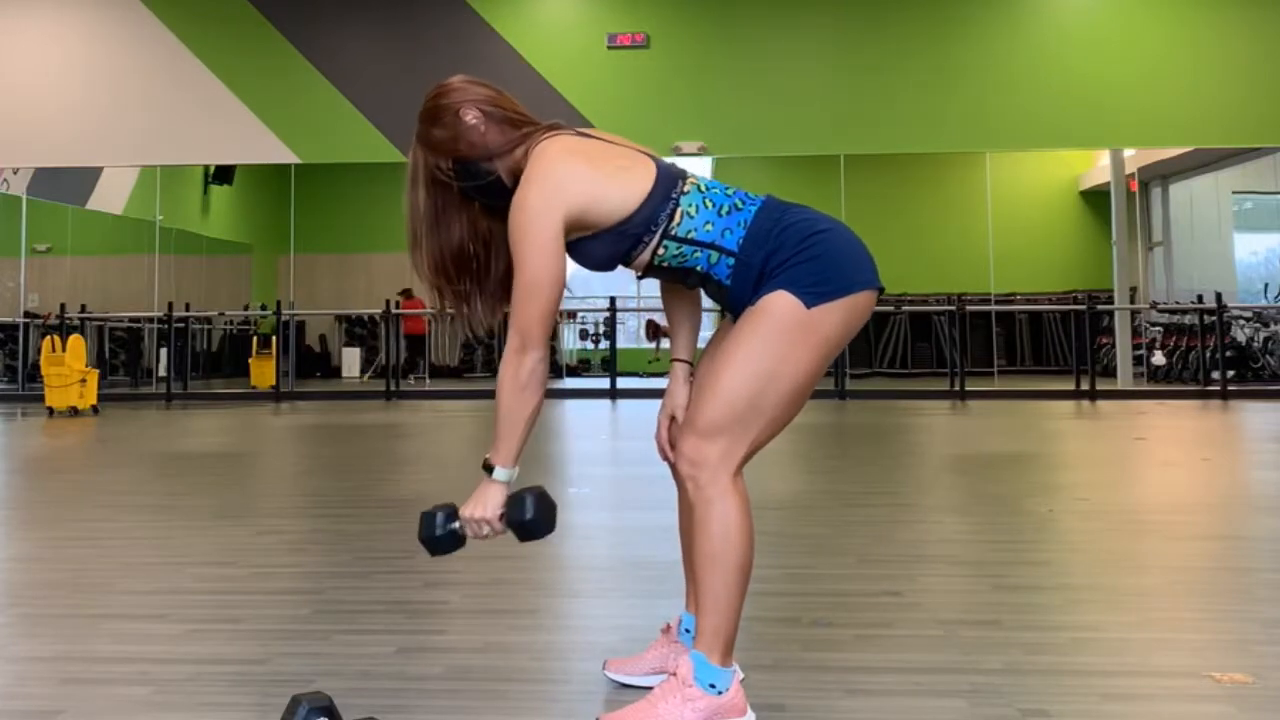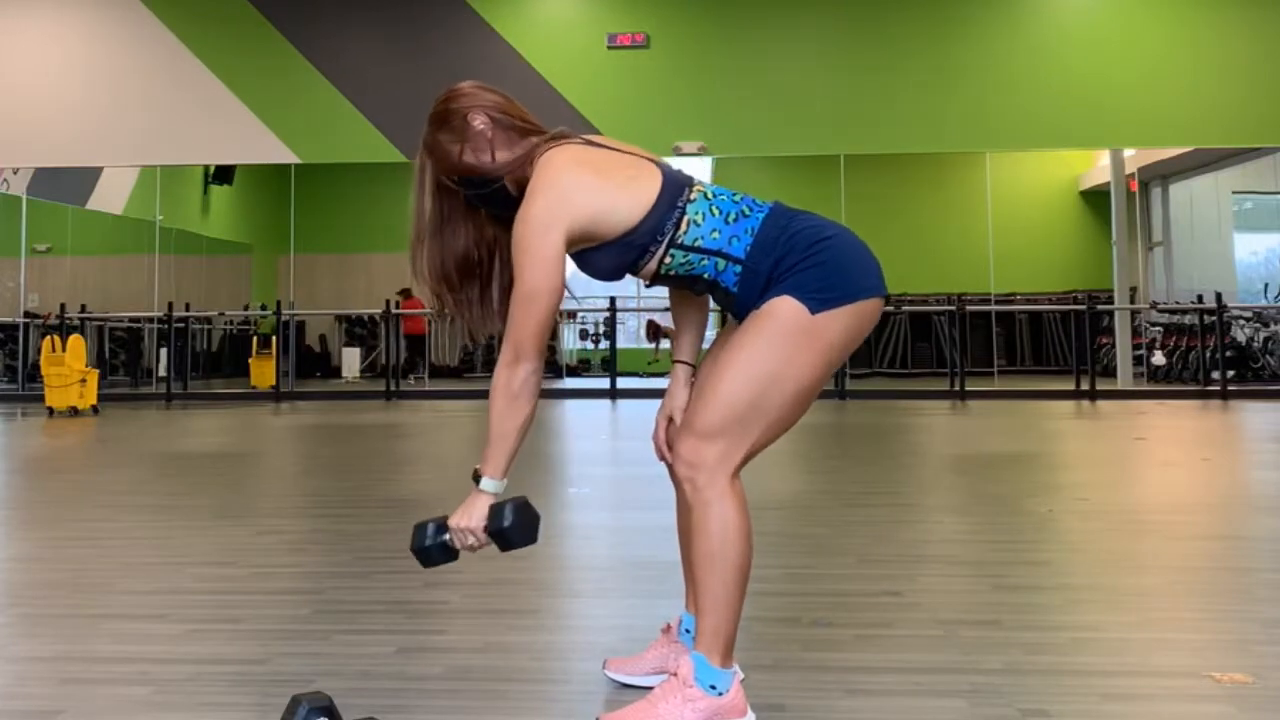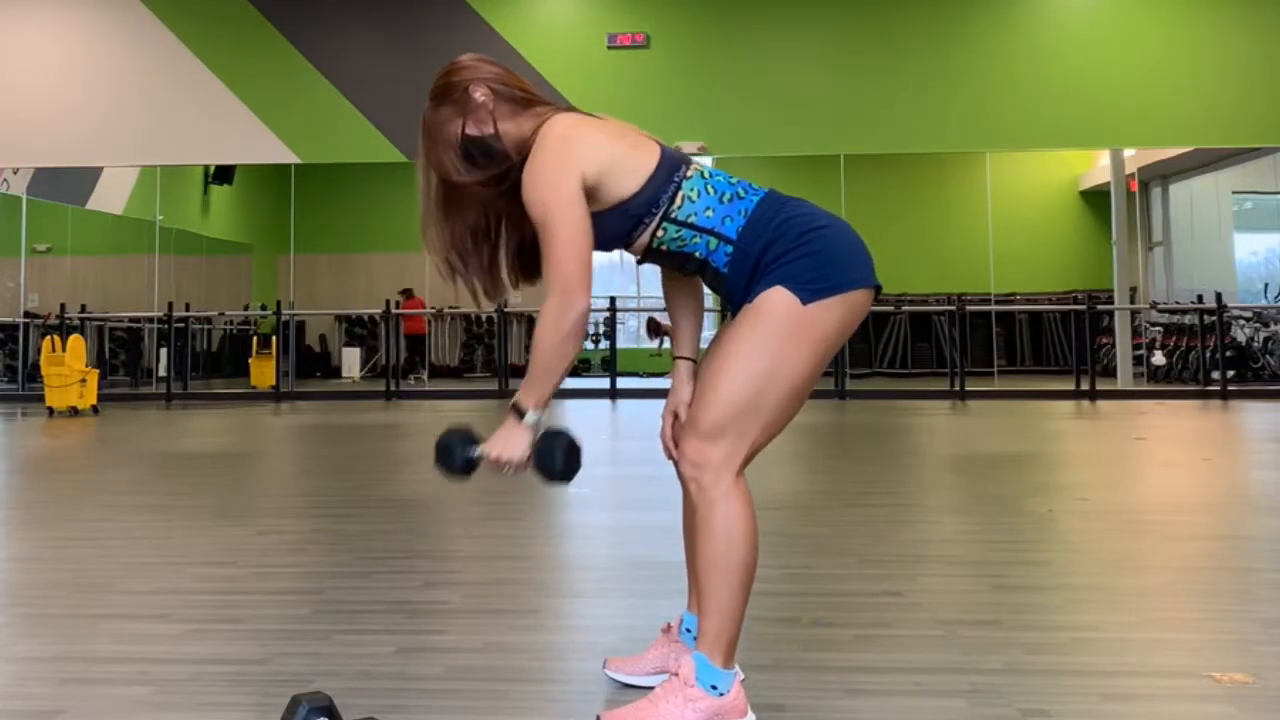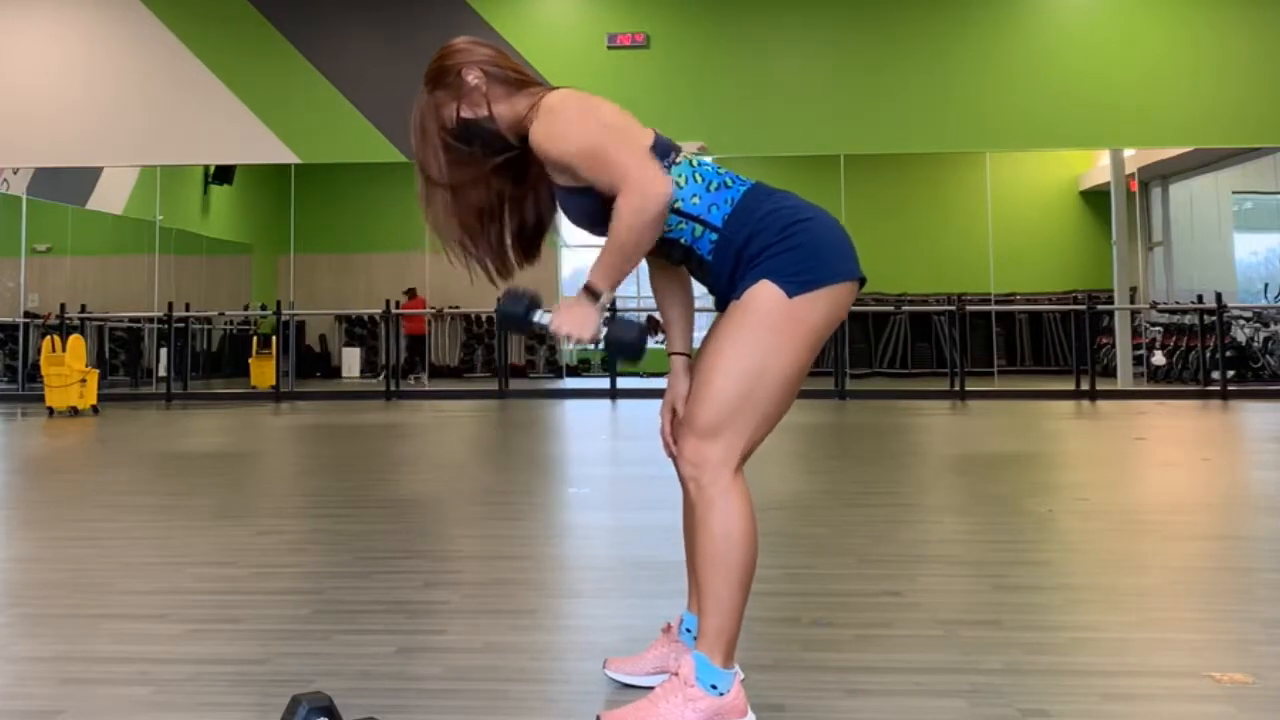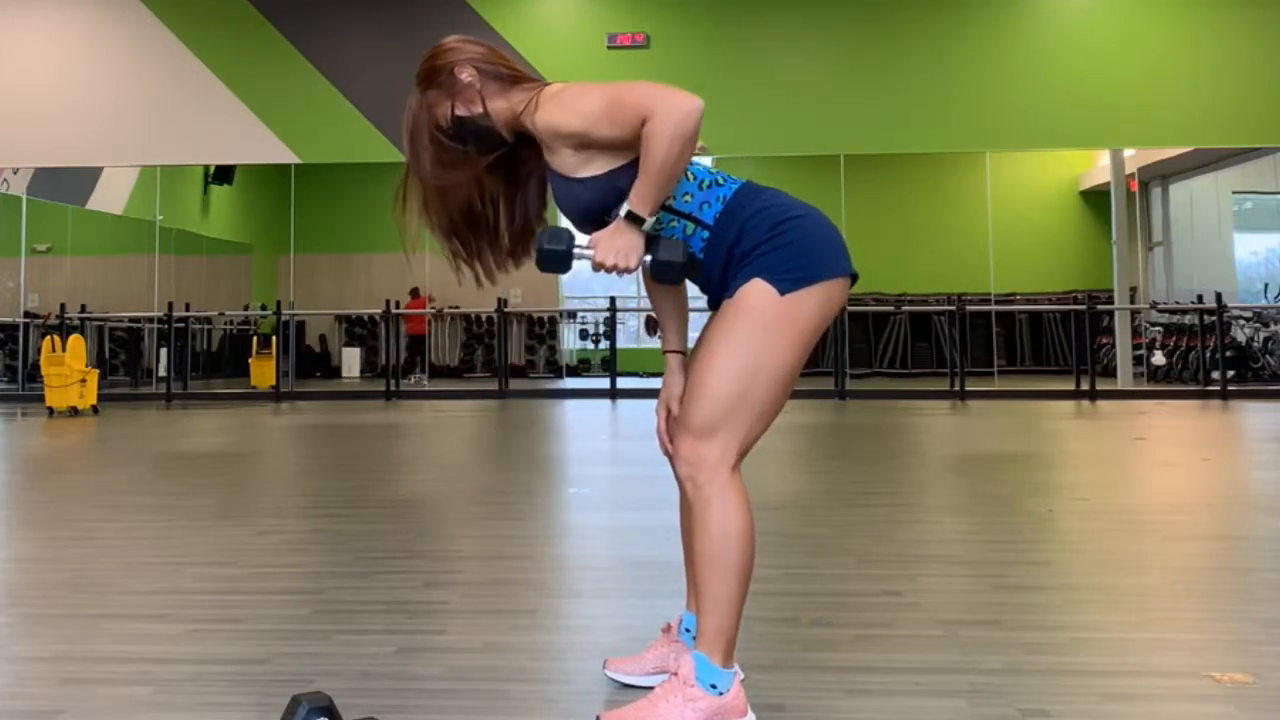
dt=0.2s
person 1, frame 1
left shoulder: (540, 187)
right shoulder: (572, 156)
left elbow: (528, 352)
left wrist: (496, 477)
right wrist: (681, 373)
left hip: (814, 269)
right hip: (803, 270)
left knee: (706, 457)
right knee: (692, 450)
right ankle: (695, 640)
person 1, frame 2
left shoulder: (548, 198)
right shoulder: (582, 162)
left elbow: (521, 363)
left wrist: (487, 487)
right wrist: (682, 376)
left hip: (820, 277)
right hip: (813, 275)
left knee: (702, 458)
right knee: (692, 452)
right ankle: (694, 640)
person 1, frame 3
left shoulder: (550, 157)
right shoulder: (577, 139)
left elbow: (569, 304)
left wrist: (523, 418)
right wrist: (684, 371)
left hip: (810, 265)
right hip: (805, 265)
left knee: (708, 457)
right knee: (700, 452)
right ankle: (695, 638)
person 1, frame 4
left shoulder: (553, 121)
right shoulder: (568, 128)
left elbow: (650, 194)
right elbow: (664, 240)
left wrist: (591, 297)
right wrist: (680, 364)
left hip: (792, 256)
right hip: (788, 258)
left knee: (707, 456)
right knee: (698, 453)
right ankle: (695, 638)
person 1, frame 5
left shoulder: (553, 111)
right shoulder: (539, 146)
left elbow: (680, 109)
right elbow: (663, 246)
left wrist: (630, 222)
right wrist: (675, 361)
left hip: (783, 254)
right hip: (776, 257)
left knee: (704, 455)
right knee: (693, 452)
right ankle: (694, 638)
